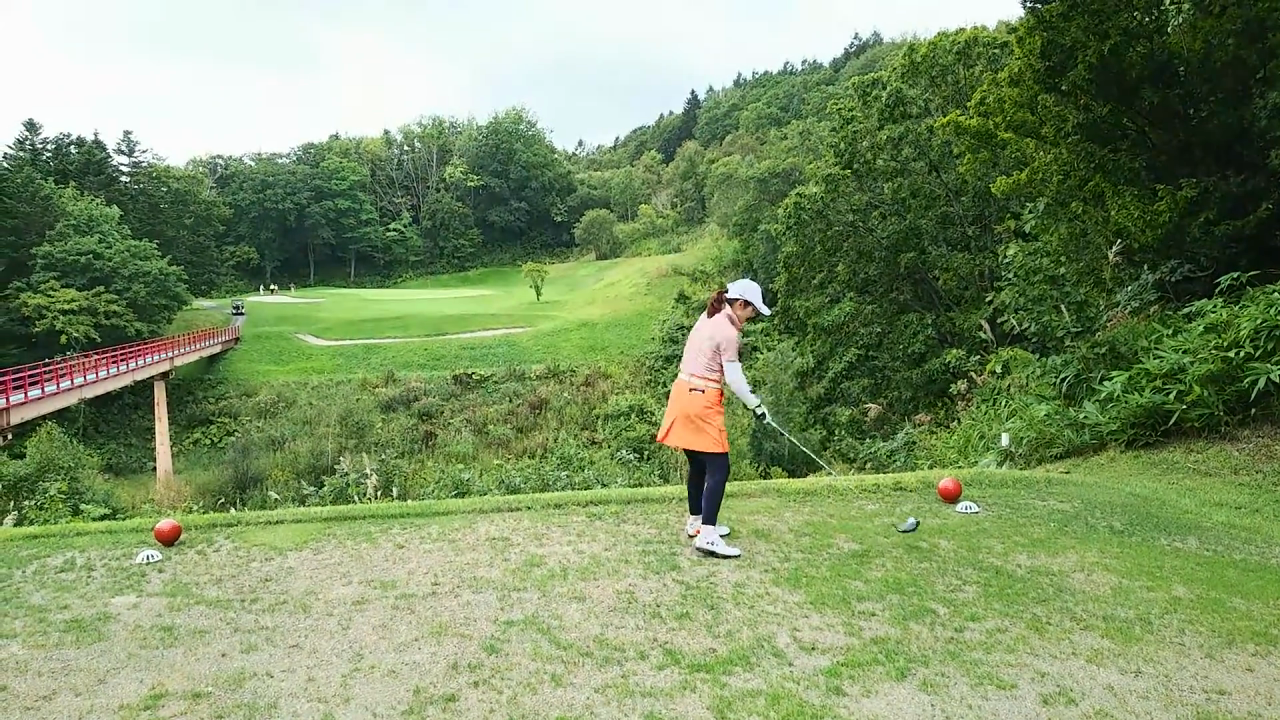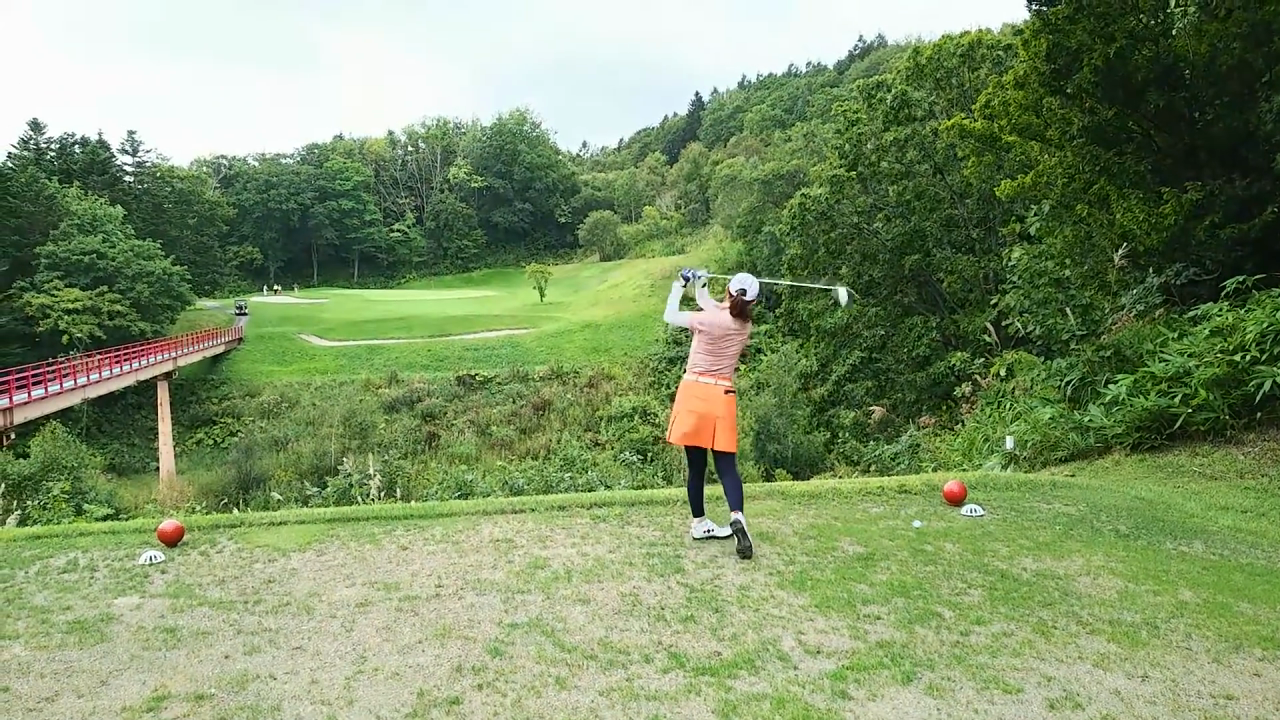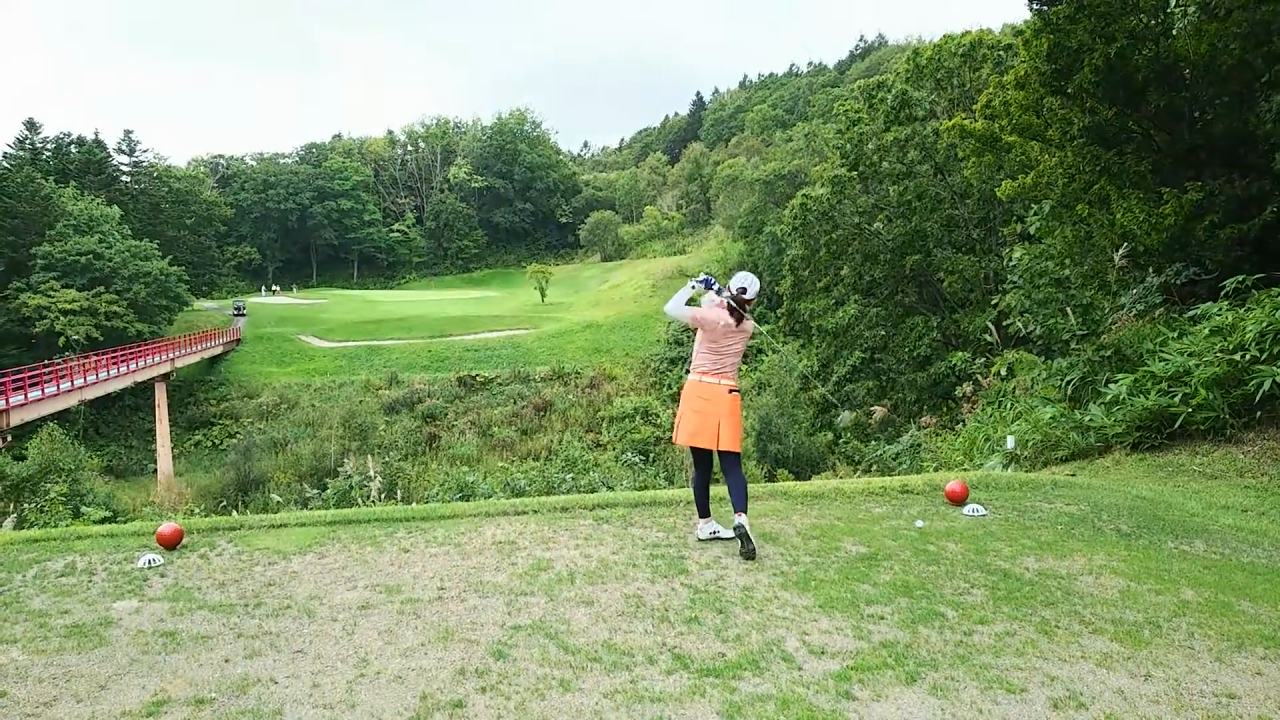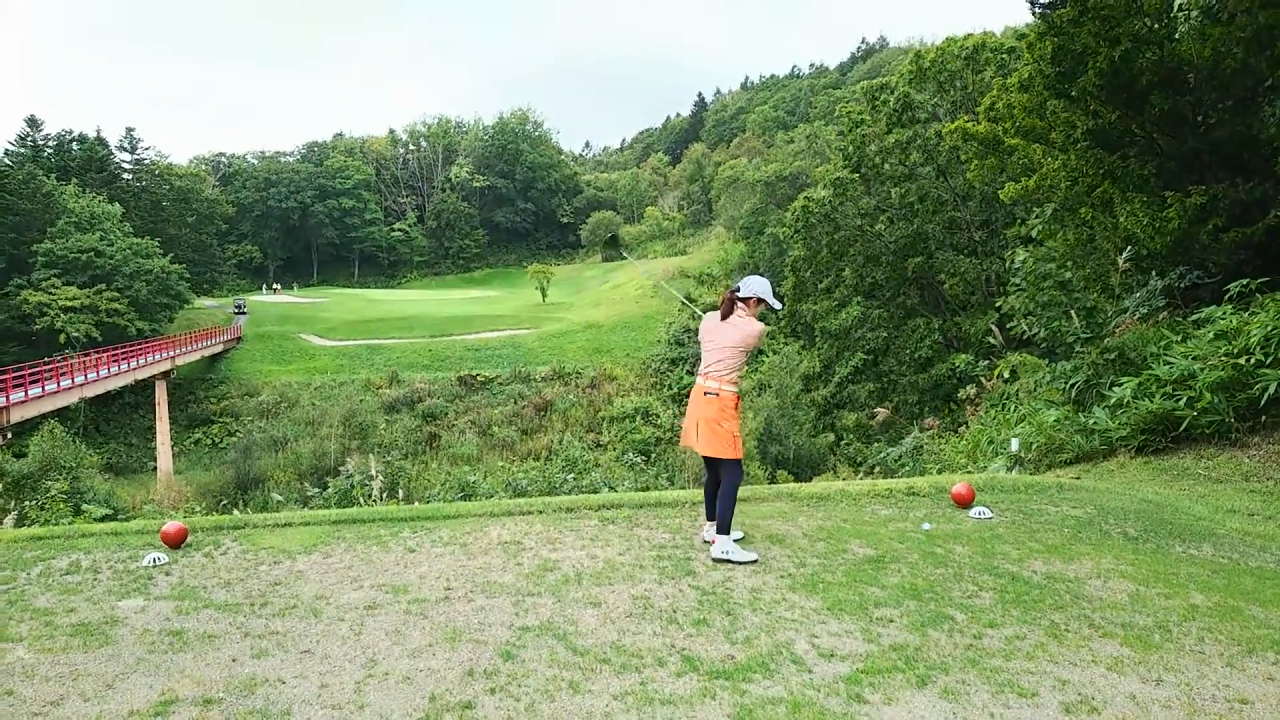
dt=0.4s
person 1, frame 1
left shoulder: (717, 319)
right shoulder: (727, 331)
right elbow: (733, 379)
left wrist: (748, 391)
right wrist: (754, 404)
left hip: (686, 393)
right hip: (703, 399)
left knee: (699, 464)
right knee: (719, 467)
left ankle: (696, 522)
right ankle: (706, 535)
person 1, frame 2
left shoulder: (710, 319)
right shoulder: (745, 327)
left elbow: (670, 317)
left wrist: (680, 285)
right wrist: (699, 284)
left hip: (692, 393)
right hip: (721, 398)
left knee: (696, 465)
right knee: (726, 467)
left ankle: (699, 524)
right ankle: (737, 516)
person 1, frame 3
left shoulder: (712, 316)
right shoulder: (747, 325)
left elbow: (670, 309)
left wrist: (694, 284)
right wrist: (713, 293)
left hip: (698, 393)
right hip: (726, 397)
left knee: (702, 466)
right knee: (732, 466)
left ankle: (705, 525)
right ankle: (740, 519)
person 1, frame 4
left shoulder: (709, 320)
right shoulder: (755, 329)
left hip: (701, 396)
right hip: (721, 402)
left knee: (714, 470)
right knee: (732, 474)
left ankle: (712, 527)
right ankle: (721, 544)
